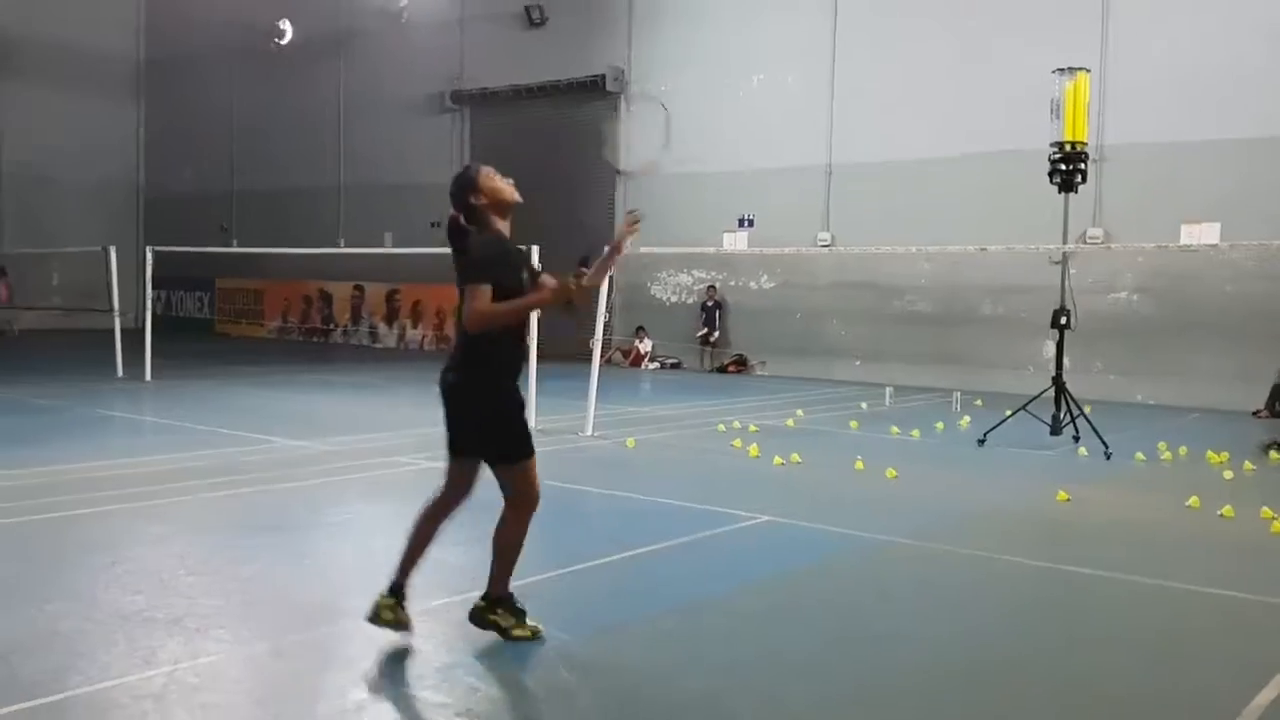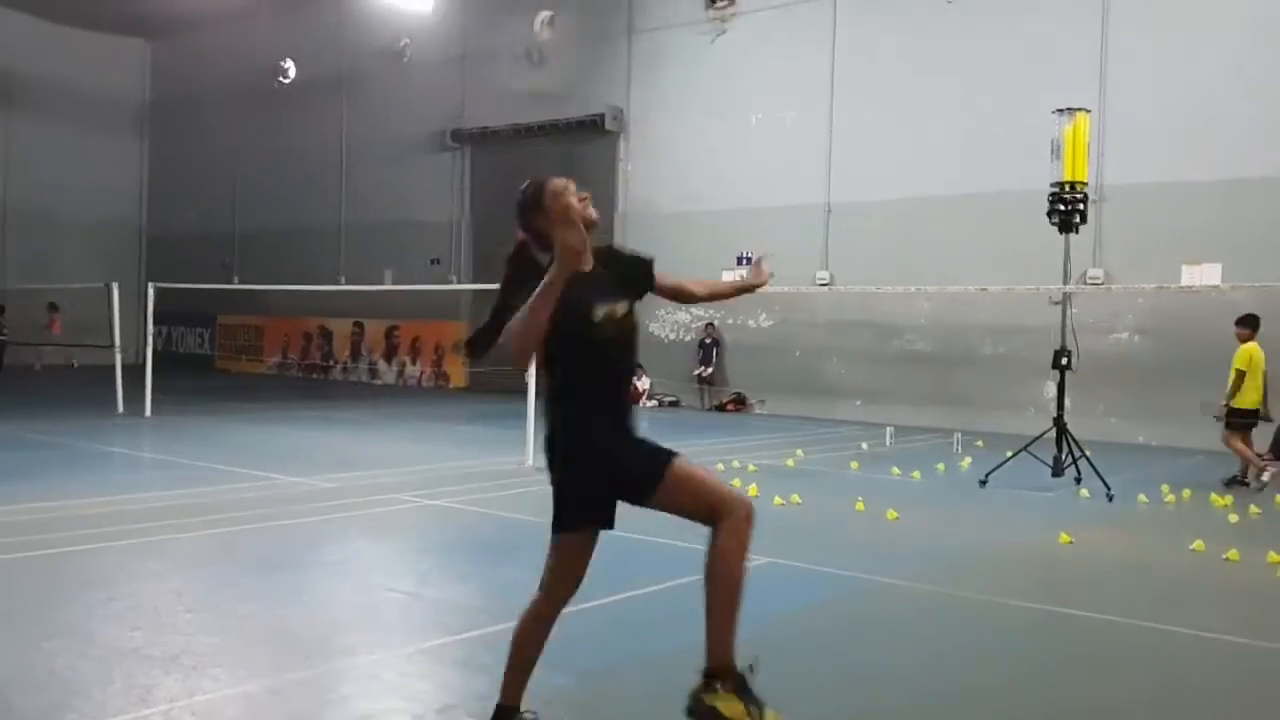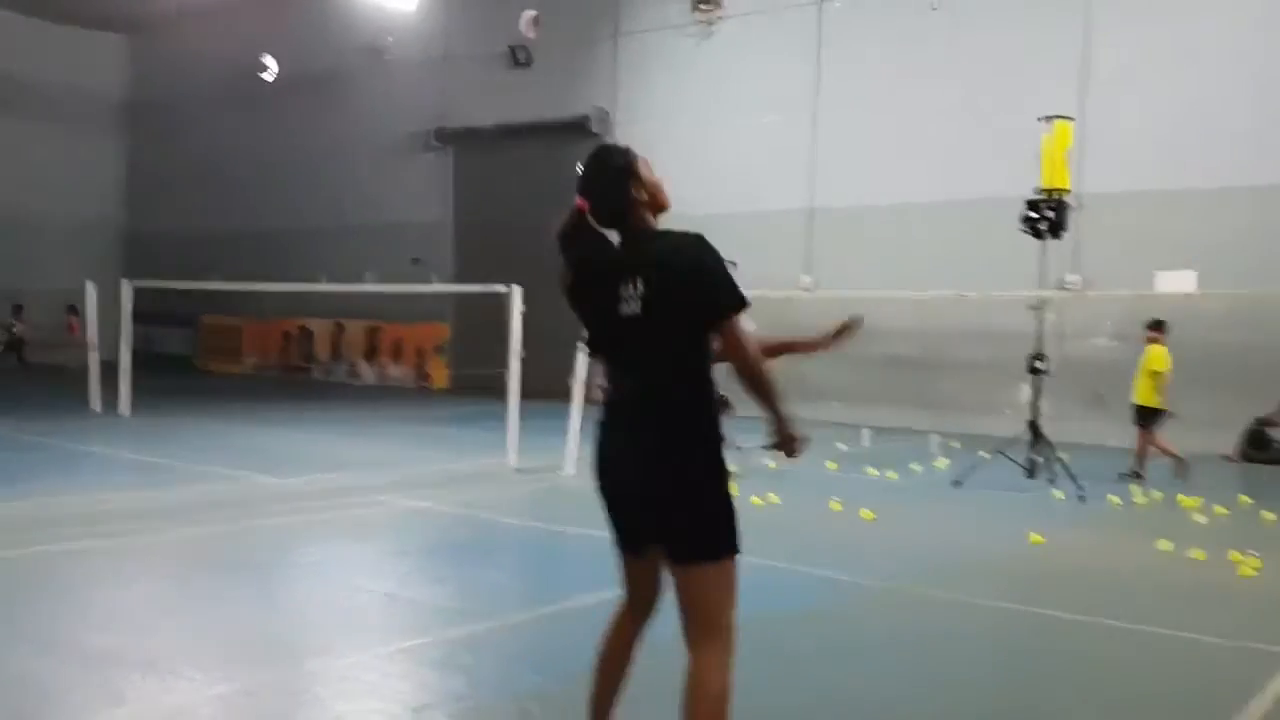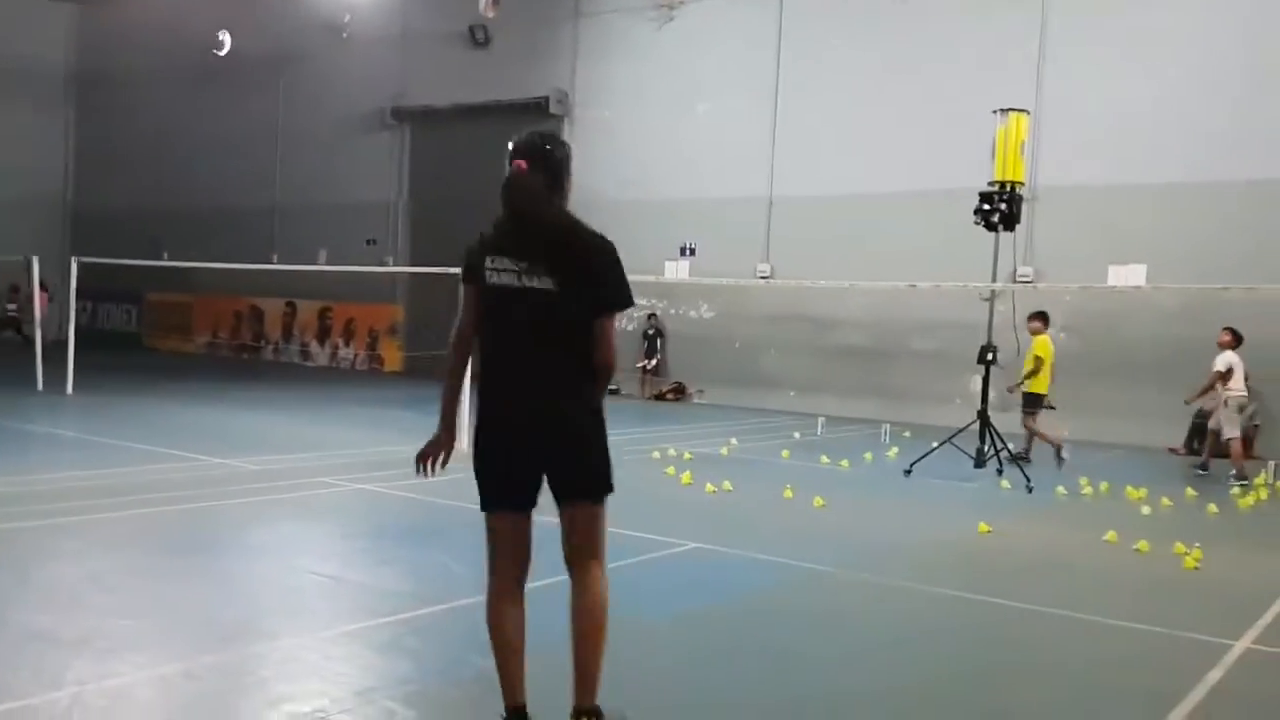
dt=0.5s
person 1, frame 1
left shoulder: (510, 252)
right shoulder: (484, 247)
left elbow: (566, 297)
right elbow: (475, 319)
left wrist: (615, 247)
right wrist: (542, 298)
left hip: (468, 384)
right hip: (484, 387)
left knee: (454, 493)
right knee: (525, 495)
left ankle: (396, 595)
right ankle: (494, 602)
person 1, frame 2
left shoulder: (614, 267)
right shoulder: (555, 283)
left elbow: (692, 292)
right elbow: (519, 350)
left wrist: (748, 283)
right wrist: (558, 271)
left hip: (584, 441)
right hip: (594, 441)
left knee: (557, 589)
right knee: (733, 512)
person 1, frame 3
left shoulder: (602, 268)
right shoulder: (685, 253)
right elbow: (740, 353)
right wrist: (780, 419)
left hip: (619, 455)
right hip: (682, 458)
left knee: (635, 604)
right knee: (710, 640)
person 1, frame 4
left shoulder: (486, 248)
right shoulder: (591, 252)
left elbow: (462, 344)
right elbow: (605, 356)
left wrist: (445, 427)
left hip: (501, 422)
right hip: (571, 421)
left knee: (507, 575)
right knee: (587, 566)
